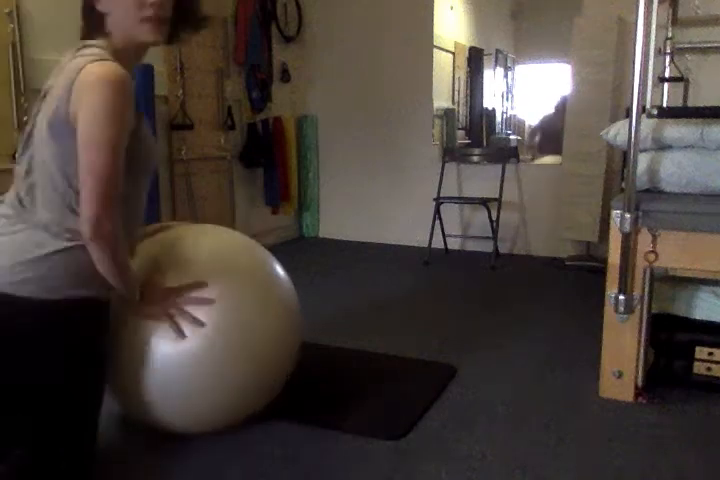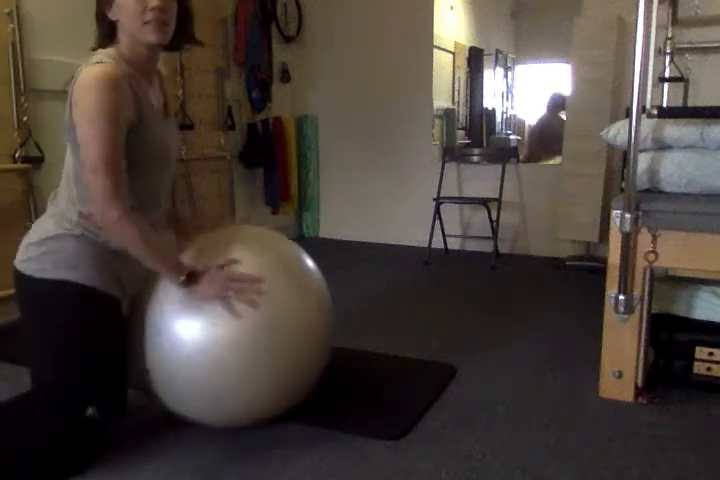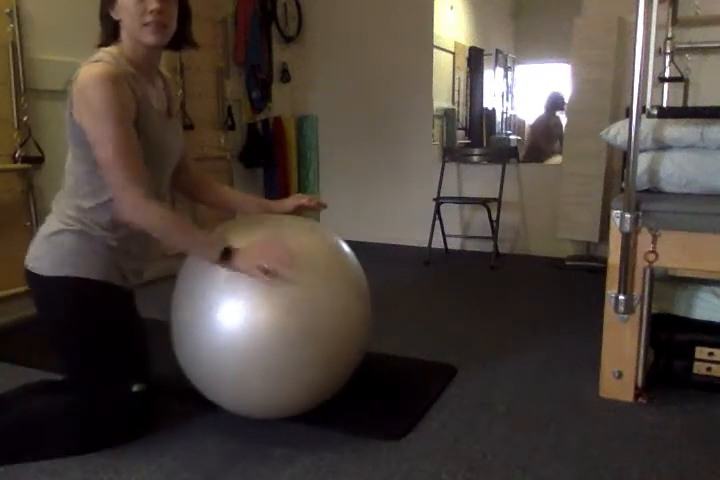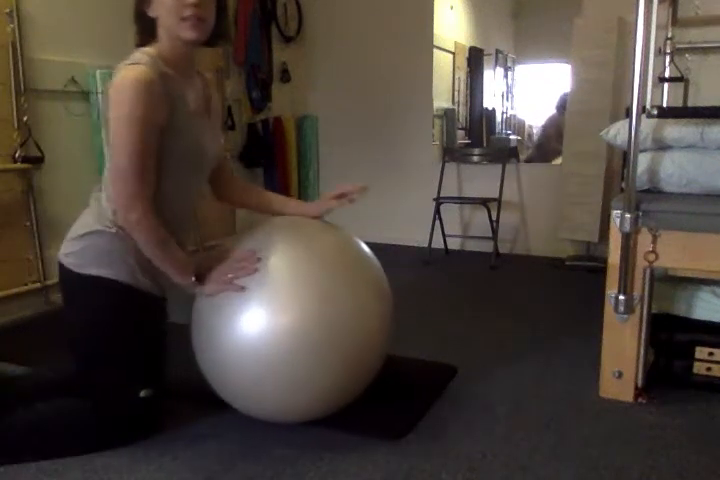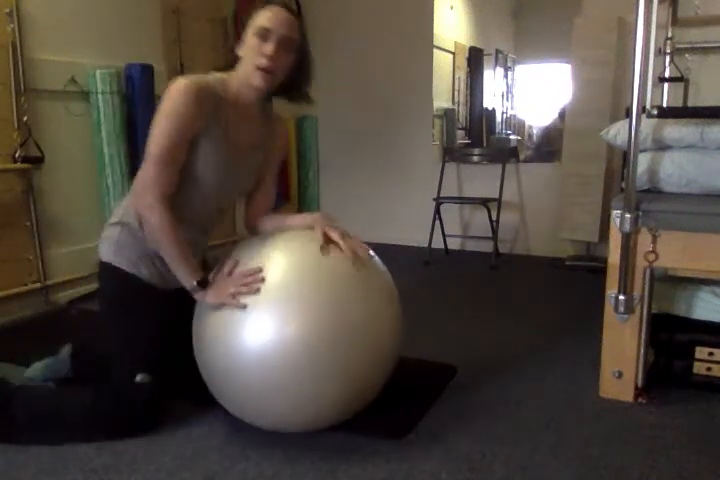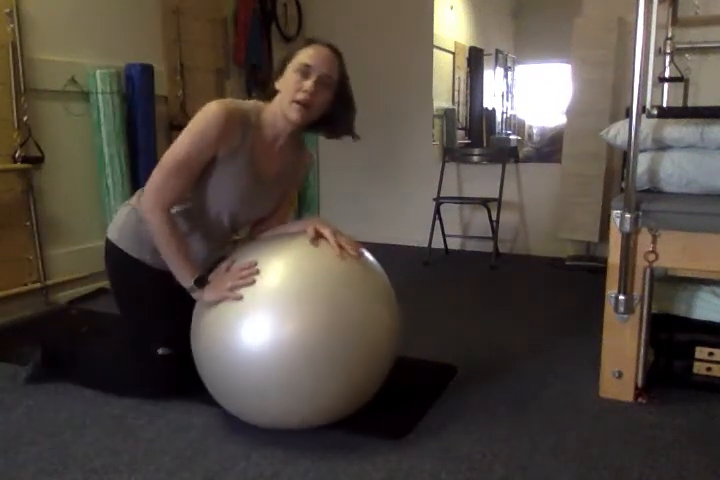
dt=0.4s
person 1, frame 1
left shoulder: (87, 64)
right shoulder: (107, 79)
right elbow: (96, 222)
left wrist: (132, 238)
right wrist: (138, 298)
right hip: (53, 284)
person 1, frame 2
left shoulder: (152, 81)
right shoulder: (102, 79)
right elbow: (109, 211)
right wrist: (190, 280)
left hip: (96, 271)
right hip: (66, 270)
left knee: (106, 403)
right knee: (70, 437)
person 1, frame 3
left shoulder: (157, 83)
right shoulder: (101, 78)
left elbow: (184, 178)
right elbow: (134, 203)
left wrist: (270, 207)
right wrist: (230, 255)
left hip: (99, 266)
right hip: (73, 266)
left knee: (101, 387)
right knee: (126, 410)
person 1, frame 4
left shoulder: (202, 87)
right shoulder: (140, 79)
left elbow: (226, 184)
right elbow: (131, 210)
left wrist: (307, 207)
right wrist: (196, 276)
left hip: (144, 265)
right hip: (107, 267)
left knee: (140, 384)
right knee: (130, 415)
person 1, frame 5
left shoulder: (274, 131)
right shoulder: (192, 93)
left elbow: (259, 219)
right elbow: (151, 200)
left wrist: (312, 221)
right wrist: (202, 285)
left hip: (182, 262)
right hip: (133, 258)
left knee: (204, 379)
right knee: (132, 412)
left ankle: (87, 359)
person 1, frame 6
left shoulder: (299, 161)
right shoulder: (225, 118)
left elbow: (258, 232)
right elbow: (152, 202)
left wrist: (305, 226)
right wrist: (198, 284)
left hip: (203, 257)
right hip: (143, 247)
right knee: (167, 375)
left ankle: (95, 339)
right ankle: (63, 350)
